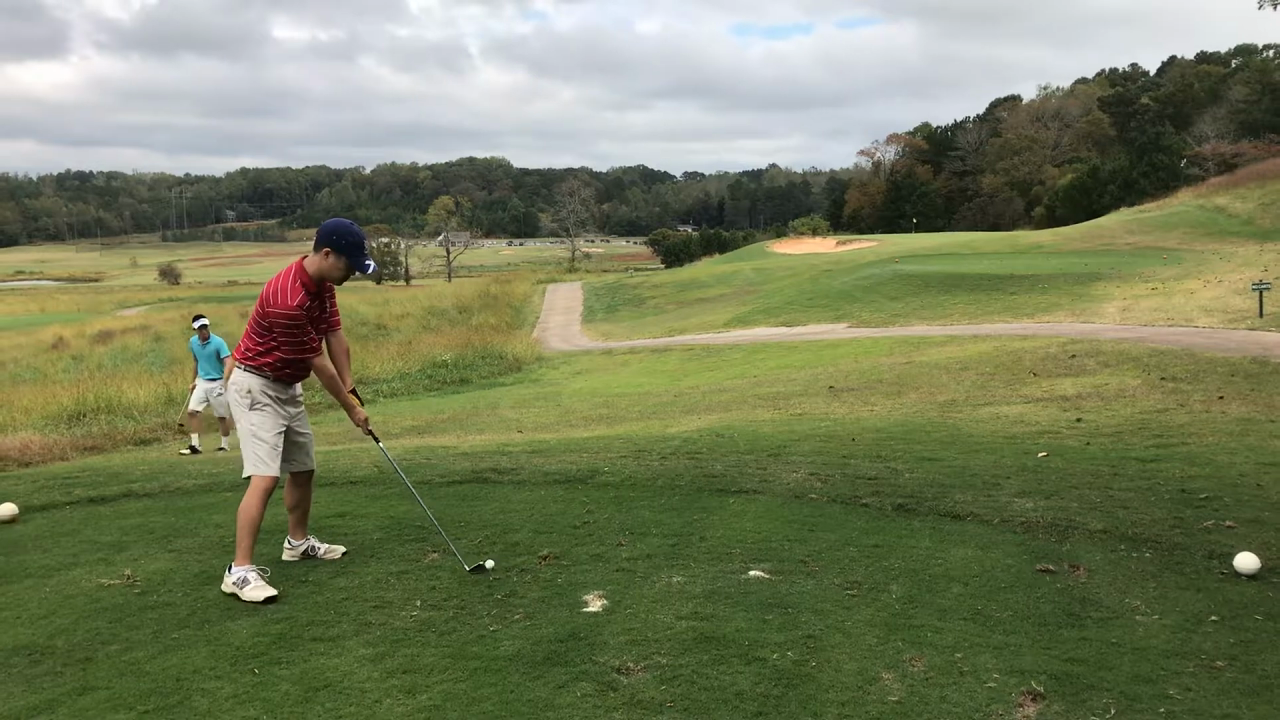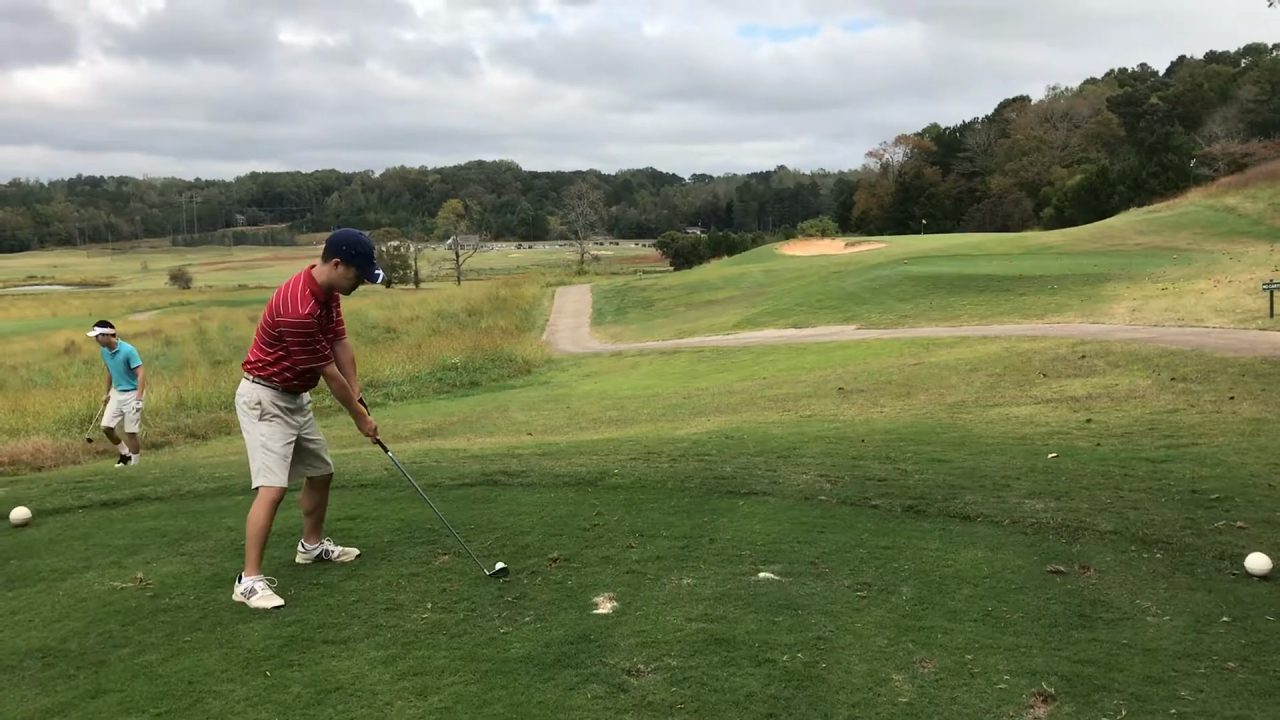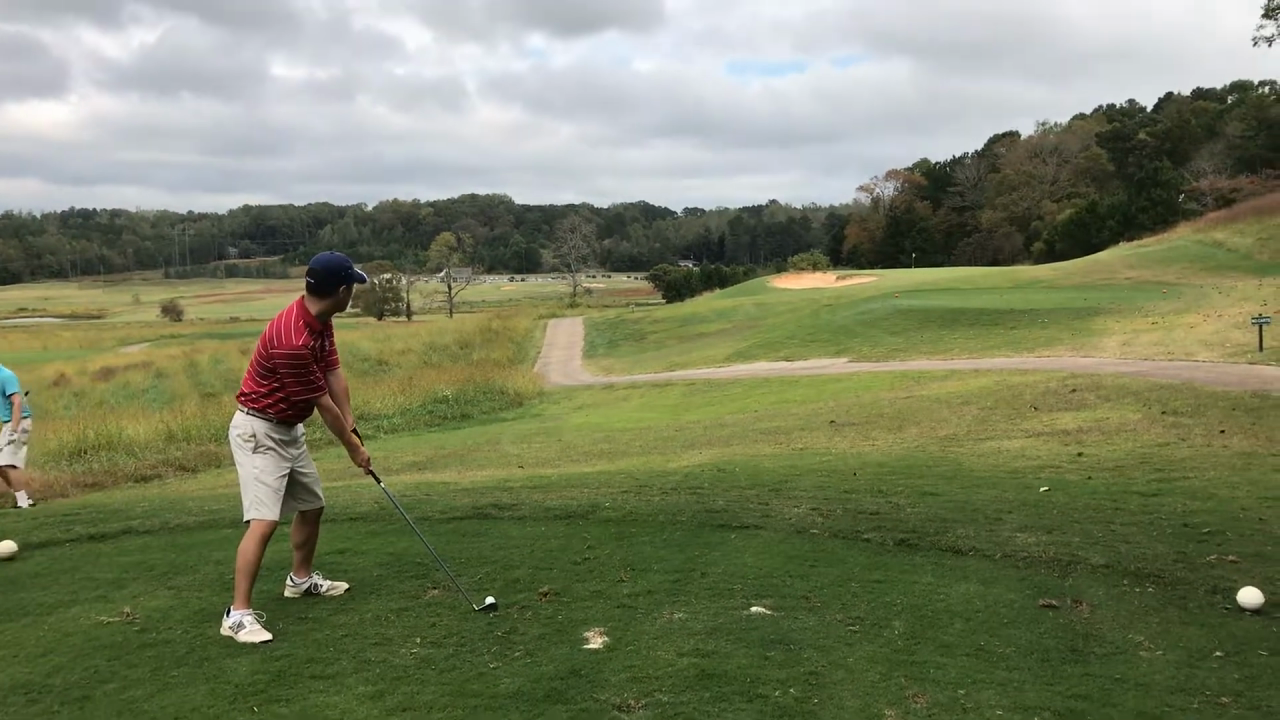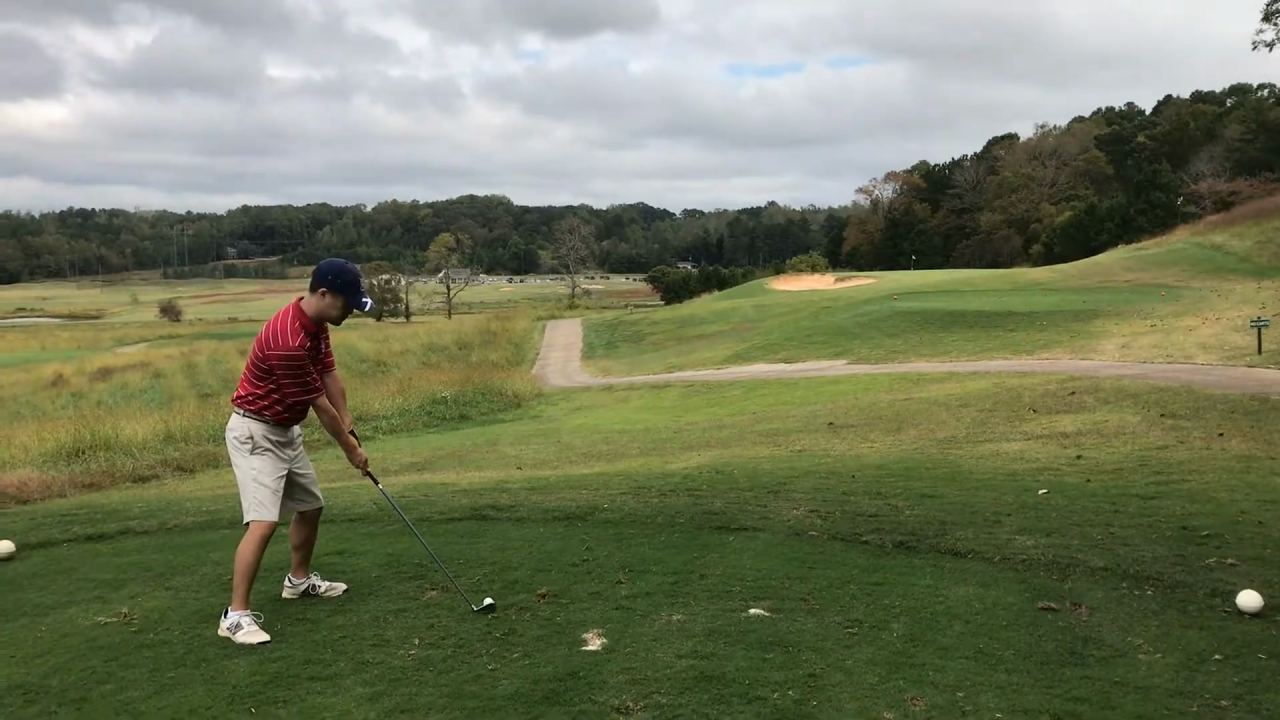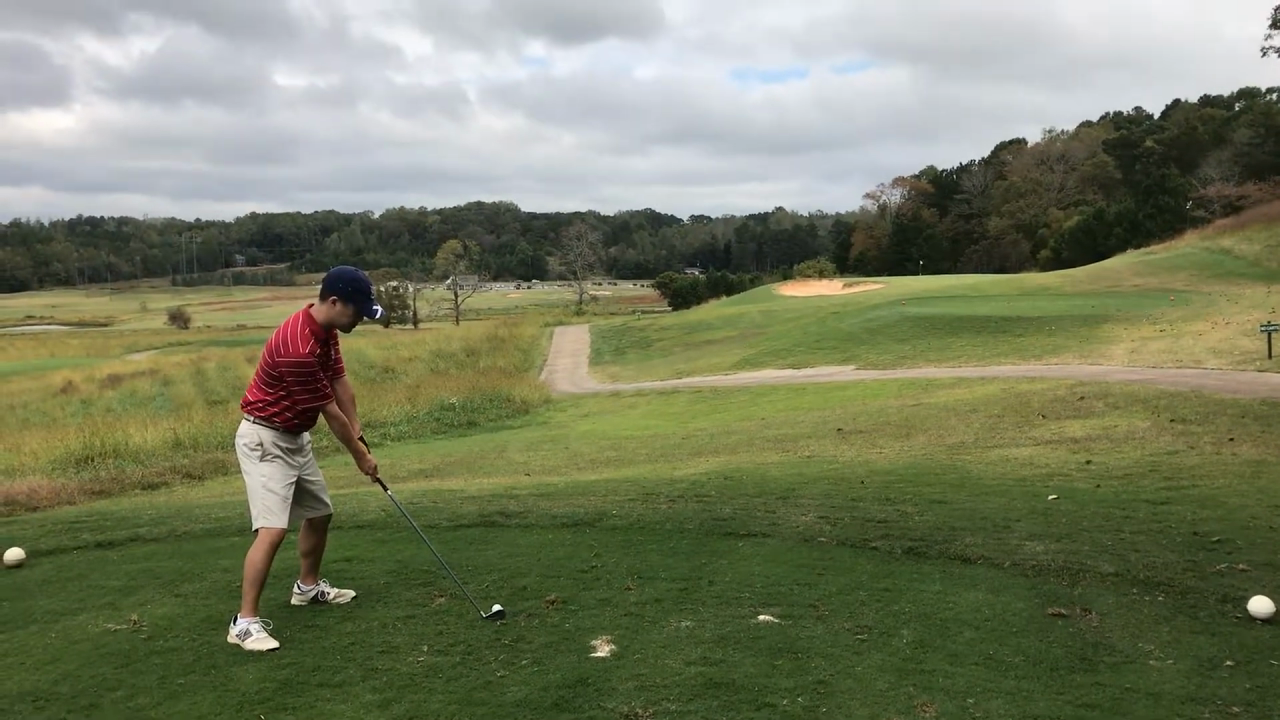
dt=1s
person 1, frame 1
left shoulder: (322, 284)
right shoulder: (288, 299)
left elbow: (336, 337)
right elbow: (318, 362)
left wrist: (352, 390)
right wrist: (351, 408)
left hip: (287, 386)
right hip: (257, 387)
left knee: (302, 469)
right knee: (265, 478)
left ankle: (298, 542)
right ankle: (240, 570)
person 1, frame 2
left shoulder: (327, 292)
right shoulder: (298, 309)
left elbow: (341, 345)
right elbow: (328, 372)
left wrist: (359, 398)
right wrist: (360, 417)
left hip: (295, 396)
right hip: (265, 398)
left knee: (320, 472)
right knee: (272, 488)
left ankle: (313, 544)
right ankle: (249, 579)
person 1, frame 3
left shoulder: (320, 322)
right shoulder: (292, 341)
left elbow: (335, 376)
right elbow: (323, 404)
left wrist: (353, 429)
right wrist: (353, 448)
left hip: (289, 429)
right hip: (260, 431)
left knee: (312, 505)
right knee: (264, 520)
left ankle: (301, 578)
right ankle: (238, 613)
person 1, frame 4
left shoulder: (316, 324)
right shoulder: (288, 341)
left elbow: (330, 377)
right elbow: (320, 405)
left wrist: (350, 429)
right wrist: (350, 449)
left hip: (285, 430)
right hip: (256, 433)
left knee: (310, 505)
right knee: (263, 522)
left ankle: (299, 579)
right ankle: (236, 614)
person 1, frame 5
left shoulder: (325, 330)
right shoulder: (299, 348)
left elbow: (341, 384)
right elbow: (330, 412)
left wrist: (359, 436)
right wrist: (360, 456)
left hip: (295, 437)
right hip: (266, 439)
left knee: (319, 512)
right knee: (273, 529)
left ankle: (308, 586)
right ankle: (245, 621)
